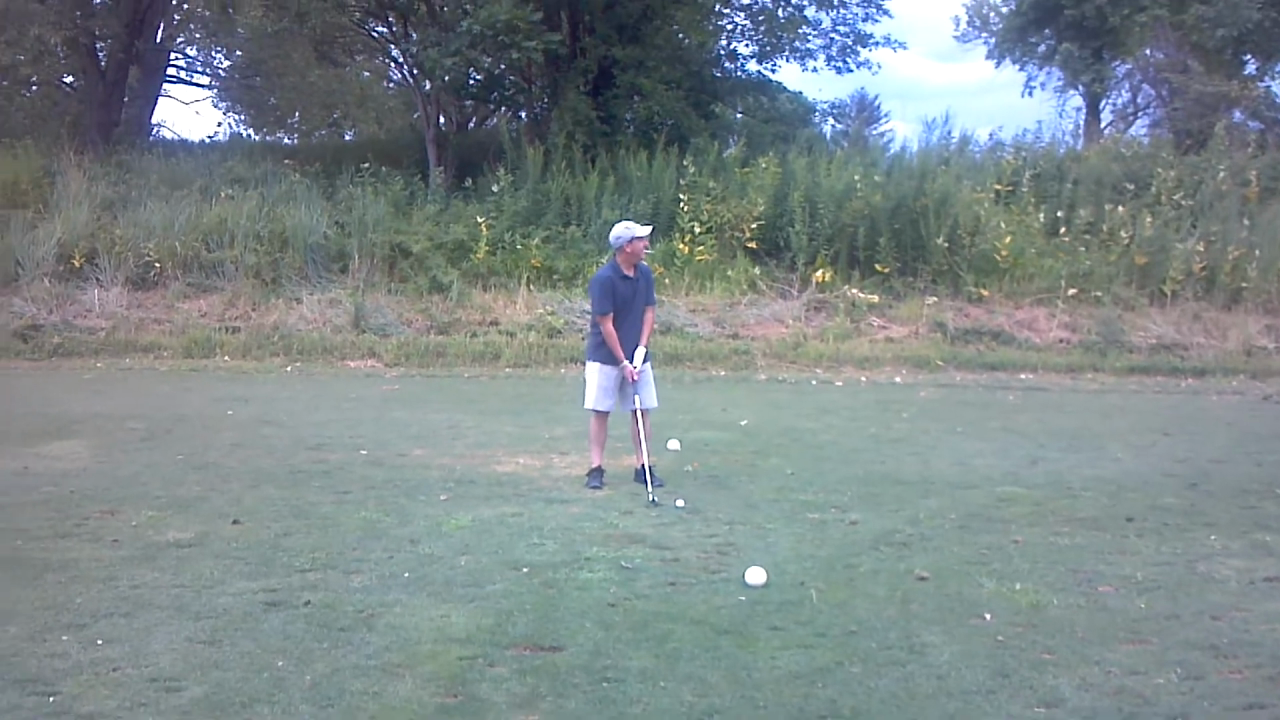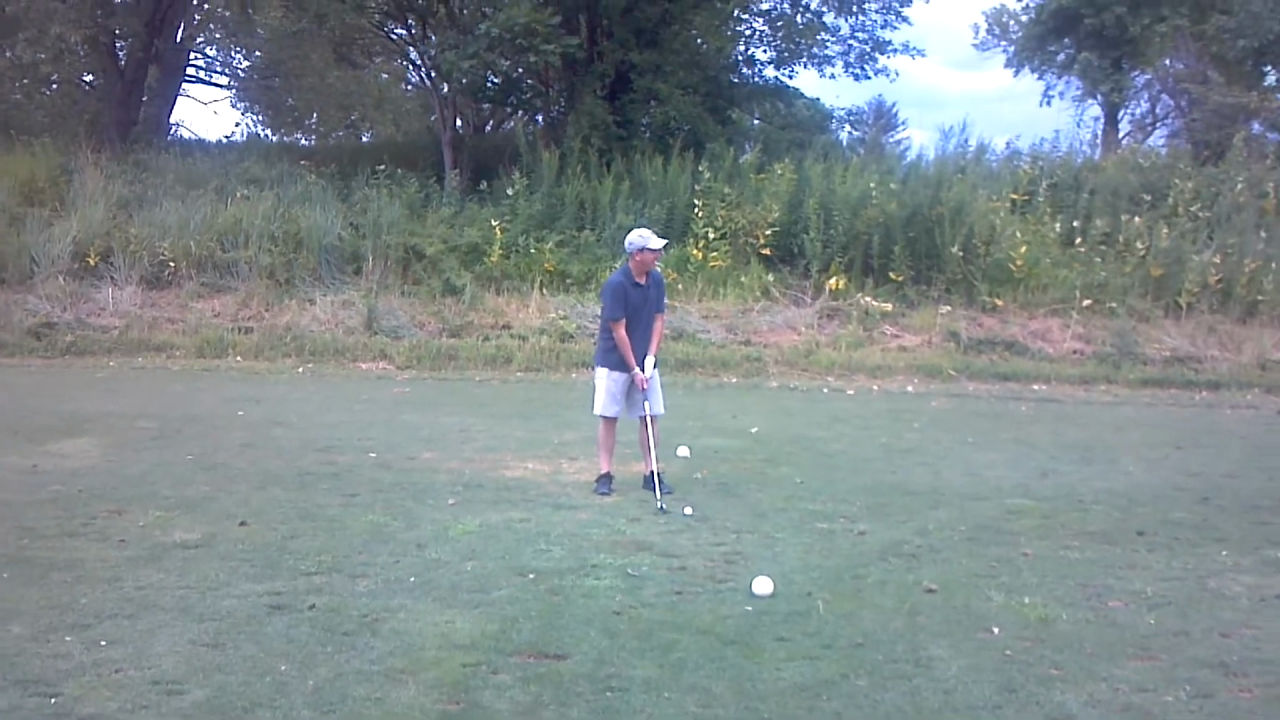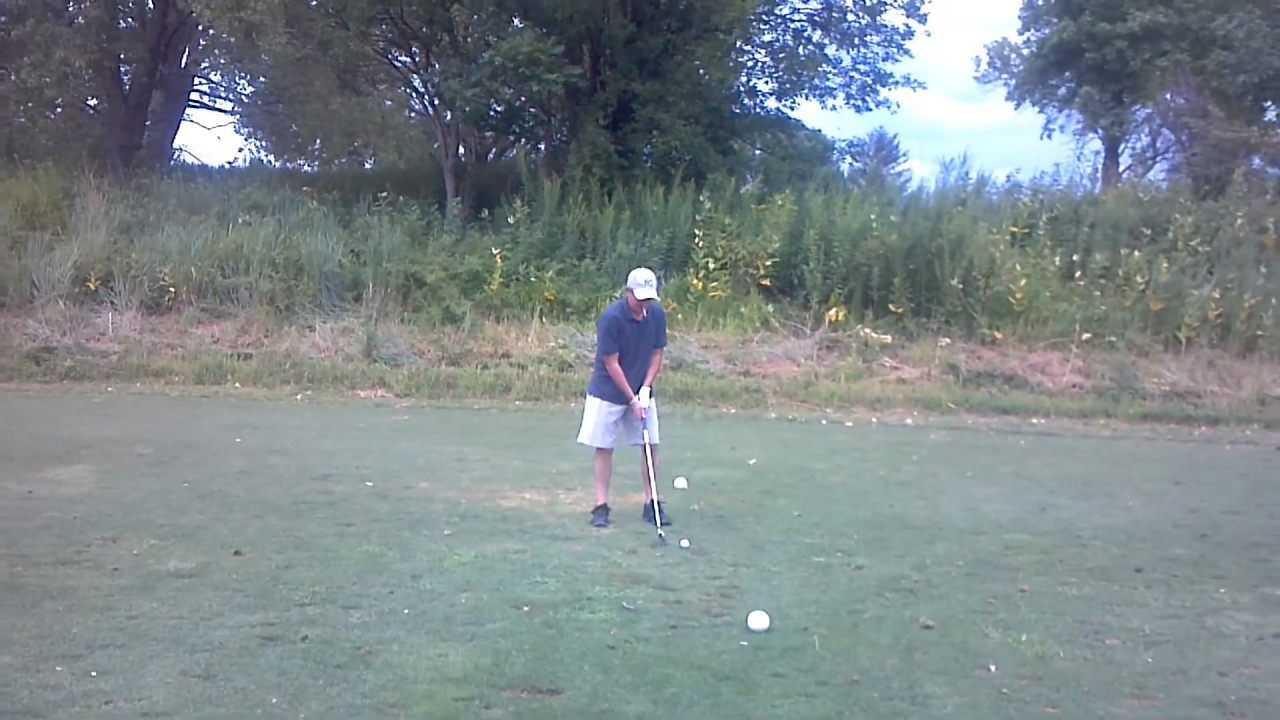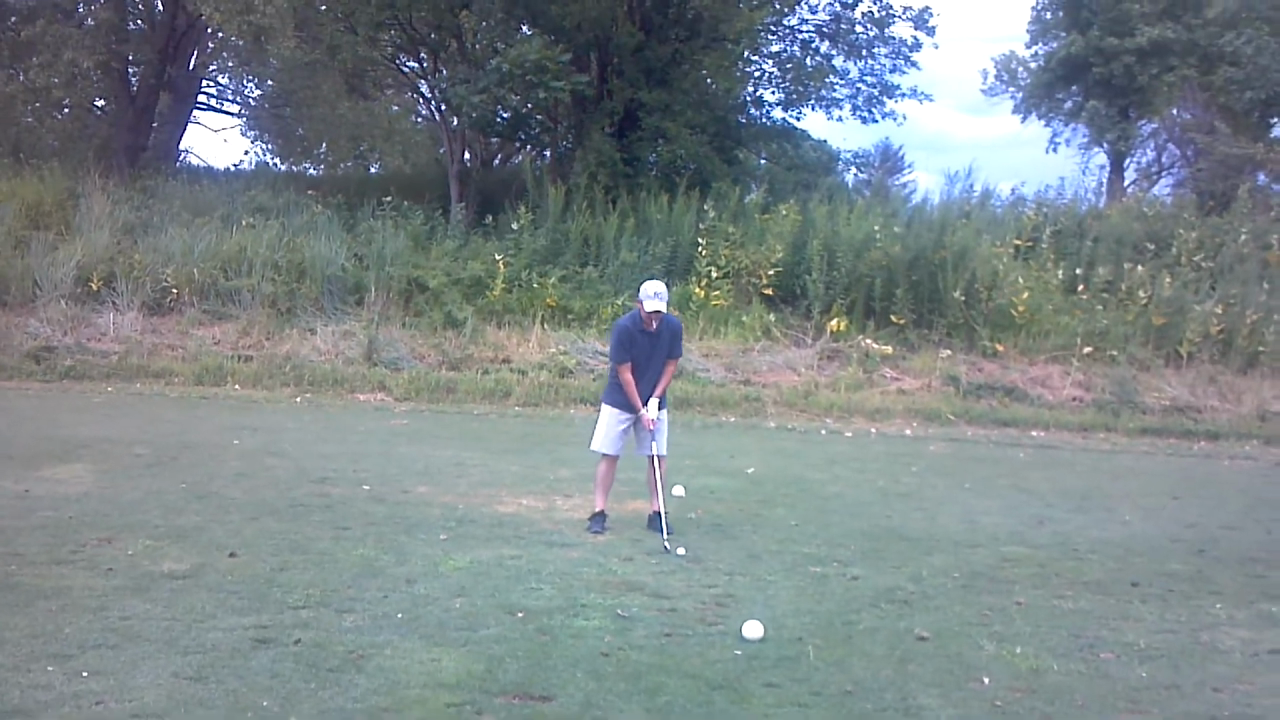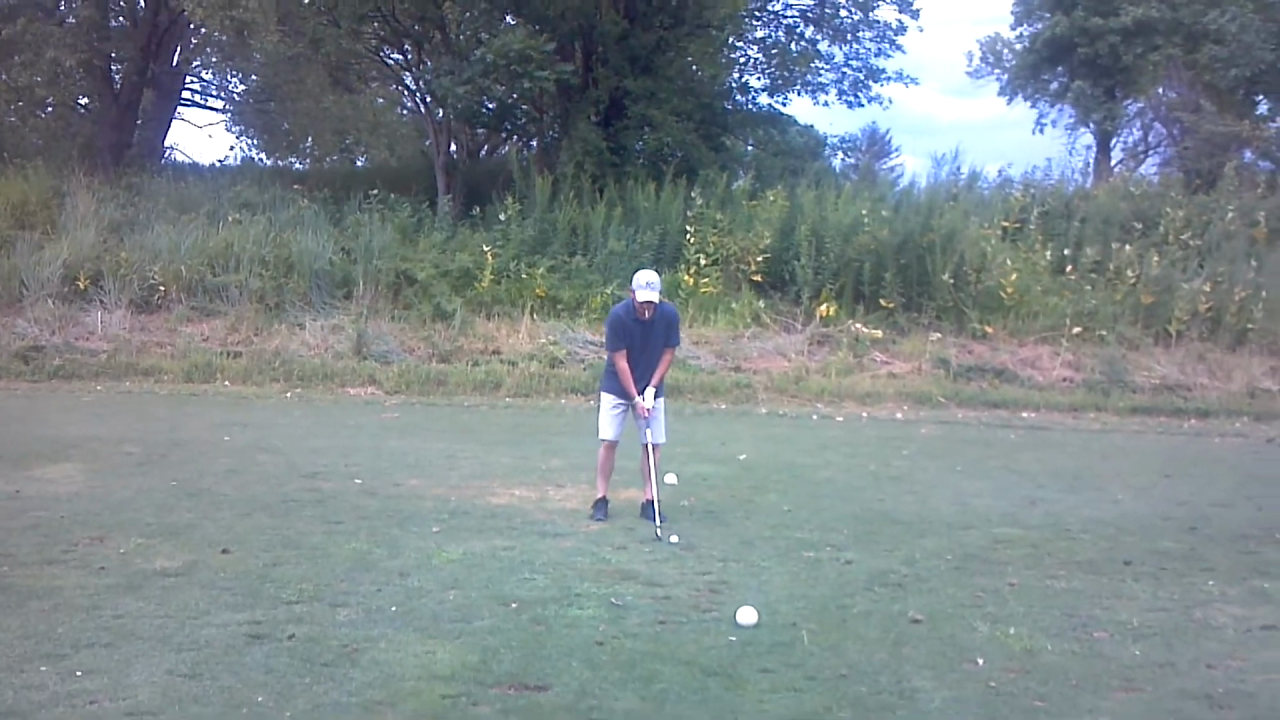
dt=0.3s
person 1, frame 1
left shoulder: (645, 274)
right shoulder: (603, 279)
left elbow: (648, 312)
right elbow: (605, 325)
left wrist: (641, 349)
right wrist: (622, 362)
left hip: (637, 355)
right hip: (605, 357)
left knee: (642, 410)
right knee: (601, 412)
left ankle: (642, 466)
right ankle: (595, 468)
person 1, frame 2
left shoulder: (657, 281)
right shoulder: (615, 284)
left elbow: (658, 320)
right elbow: (618, 331)
left wrist: (651, 357)
right wrist: (633, 370)
left hip: (645, 361)
right hip: (614, 363)
left knee: (650, 416)
right knee: (609, 417)
left ankle: (651, 473)
right ankle: (604, 474)
person 1, frame 3
left shoulder: (658, 315)
right shoulder: (611, 317)
left elbow: (657, 354)
right elbow: (611, 363)
left wrist: (646, 389)
right wrist: (631, 399)
left hip: (641, 392)
right hip: (608, 393)
left knee: (650, 445)
right knee: (604, 448)
left ankle: (651, 503)
right ankle: (601, 506)
person 1, frame 4
left shoulder: (673, 326)
right shoulder: (623, 327)
left elbow: (671, 365)
right elbow: (624, 373)
left wrist: (655, 399)
right wrist: (640, 411)
left hip: (655, 401)
right hip: (619, 402)
left knee: (658, 456)
right knee: (608, 455)
left ankle: (655, 512)
right ankle: (598, 513)
person 1, frame 5
left shoulder: (669, 315)
right shoulder: (617, 316)
left elbow: (668, 354)
right elbow: (620, 361)
left wrist: (651, 389)
right wrist: (635, 398)
left hip: (651, 389)
right hip: (616, 388)
left knee: (652, 444)
right knee: (608, 441)
left ankle: (648, 501)
right ankle: (601, 499)
